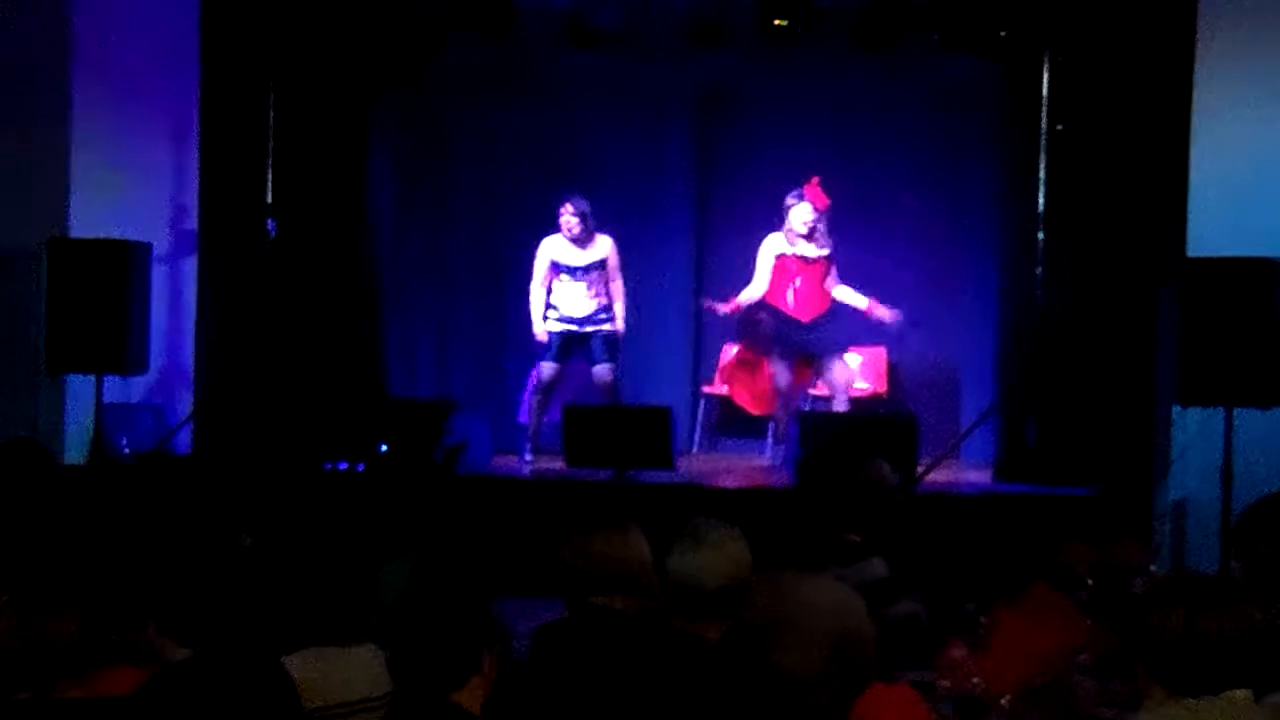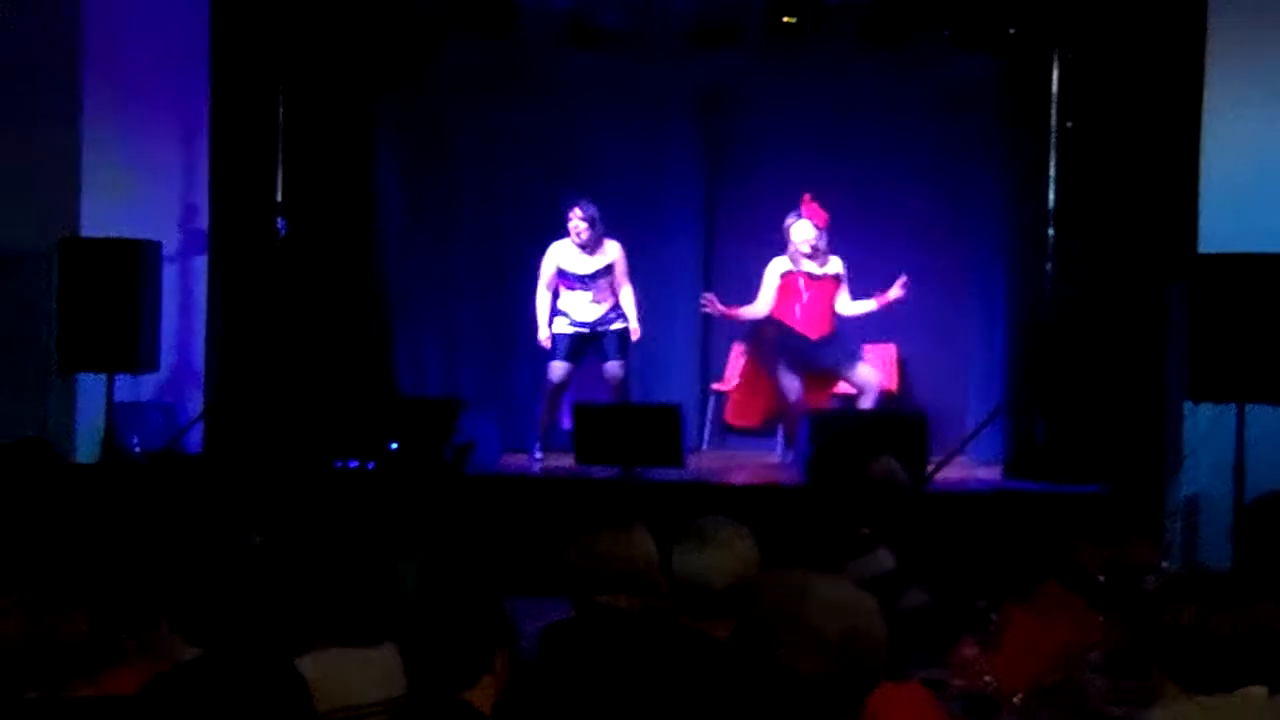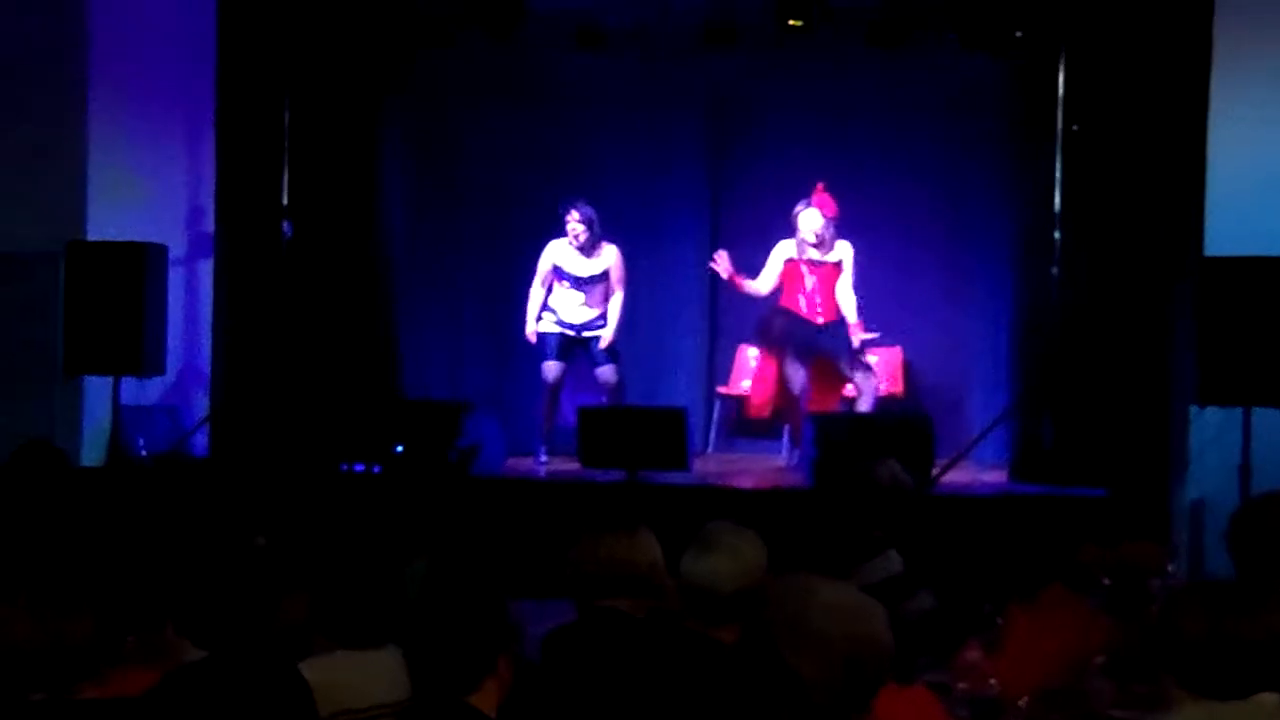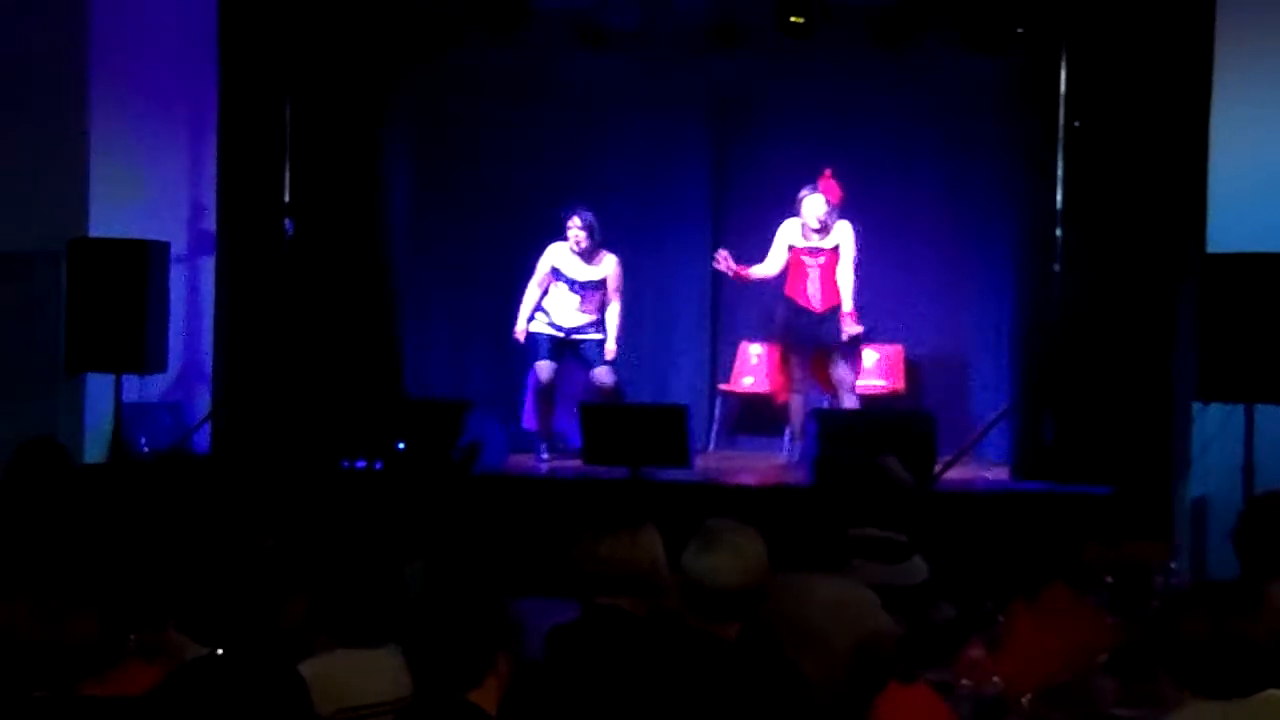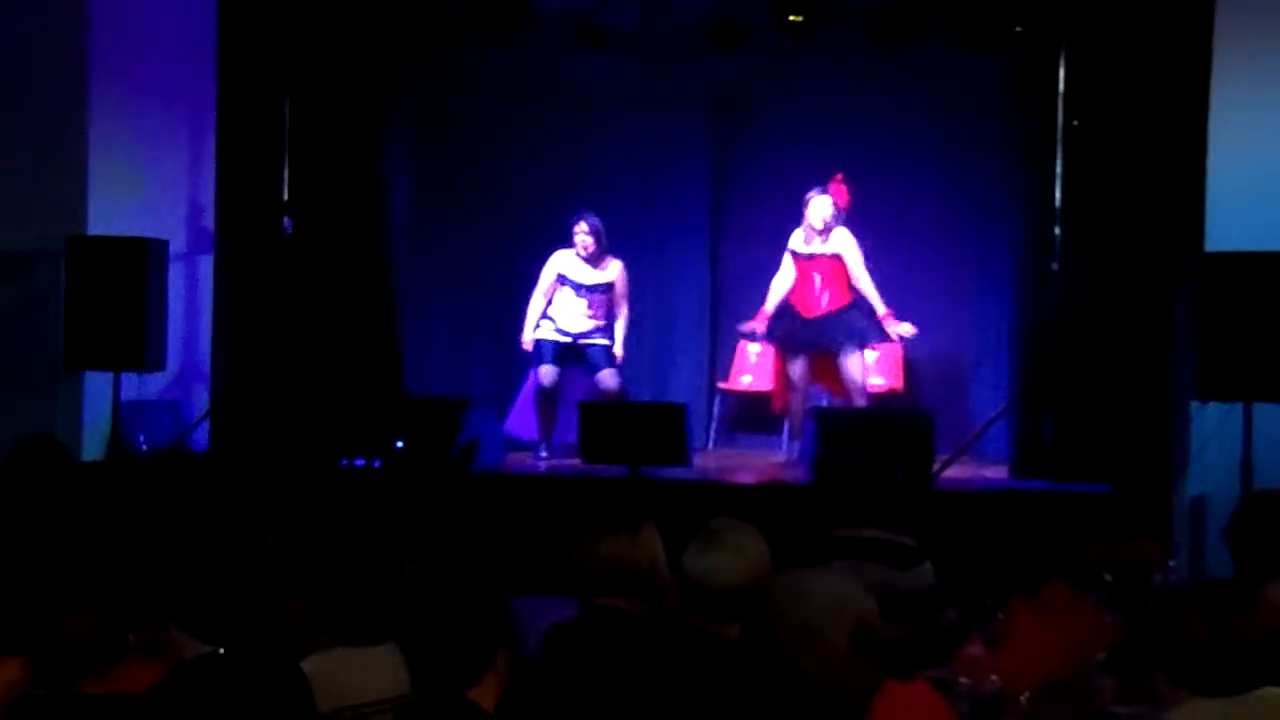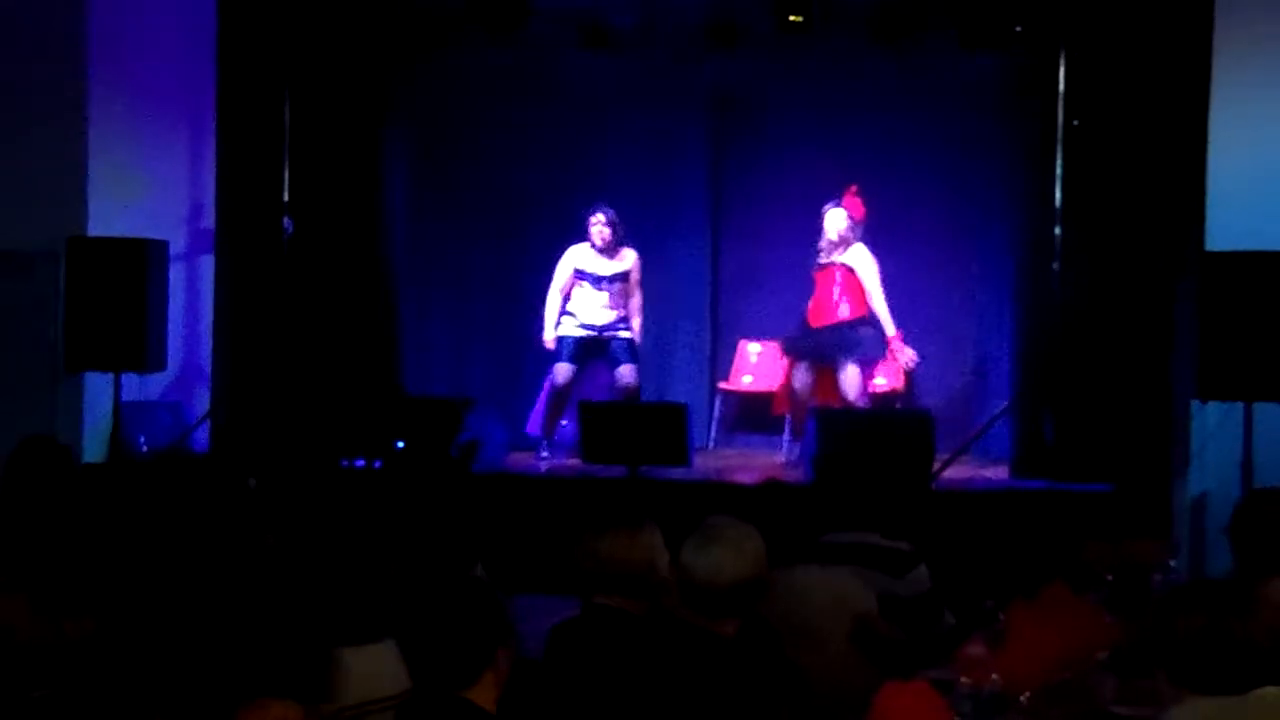
dt=0.3s
person 1, frame 1
left shoulder: (824, 245)
right shoulder: (773, 243)
left elbow: (834, 288)
right elbow: (758, 287)
left wrist: (871, 307)
right wrist: (732, 306)
left hip: (817, 326)
right hip: (778, 325)
left knee: (841, 387)
right knee: (784, 389)
person 1, frame 2
left shoulder: (835, 264)
right shoulder: (779, 265)
left elbow: (843, 307)
right elbow: (762, 308)
left wrist: (883, 299)
right wrist: (726, 311)
left hip: (824, 343)
right hip: (784, 342)
left knee: (872, 383)
right knee: (794, 401)
person 1, frame 3
left shoulder: (843, 249)
right shoulder: (786, 248)
left elbow: (845, 291)
right elbow: (762, 287)
left wrist: (855, 327)
right wrist: (732, 276)
left hip: (831, 328)
right hip: (794, 327)
left knee: (868, 384)
right knee: (799, 391)
person 1, frame 4
left shoulder: (843, 230)
right shoulder: (790, 228)
left elbow: (845, 274)
right elbow: (771, 267)
left wrist: (847, 315)
right wrist: (737, 270)
left hip: (833, 315)
right hip: (798, 314)
left knee: (844, 383)
right knee: (798, 382)
person 1, frame 5
left shoulder: (841, 237)
right shoulder: (797, 238)
left elbow: (861, 279)
right elbow: (784, 277)
left wrist: (885, 317)
right wrist: (764, 314)
left hip: (838, 319)
right hip: (800, 320)
left knee: (854, 383)
right knee: (796, 384)
right ankle: (799, 443)
person 1, frame 6
left shoulder: (857, 252)
right shoulder: (823, 255)
left elbow: (876, 298)
left wrist: (894, 339)
right wrist: (800, 336)
left hip: (849, 333)
right hip: (815, 334)
left knee: (850, 394)
right knee: (799, 388)
person 2, frame 1
left shoulder: (605, 244)
right shoulder: (550, 245)
left elbow: (615, 282)
right elbow: (538, 285)
left wrist: (620, 317)
right wrist: (537, 321)
left hip: (599, 325)
right hip: (558, 323)
left knee: (606, 382)
right knee: (545, 380)
right ankle: (529, 442)
person 2, frame 2
left shoulder: (612, 249)
right shoulder: (557, 250)
left elbow: (623, 286)
right elbow: (544, 290)
left wrist: (633, 319)
right wrist: (542, 326)
left hip: (610, 325)
right hip: (568, 326)
left knee: (616, 379)
right knee: (556, 380)
right ankle: (539, 441)
person 2, frame 3
left shoulder: (610, 253)
right shoulder: (556, 248)
left elbow: (617, 293)
right elbow: (539, 285)
left wrist: (611, 327)
right wrist: (531, 321)
left hip: (595, 328)
right hip: (555, 326)
left knee: (610, 382)
right knee: (552, 381)
right ankle: (544, 444)
person 2, frame 4
left shoulder: (609, 262)
right shoulder: (555, 251)
left elbow: (614, 303)
right elbow: (536, 286)
left wrist: (611, 339)
right wrist: (521, 320)
left hip: (588, 332)
right hip: (547, 327)
left knee: (607, 383)
right knee: (545, 380)
right ankle: (544, 442)
person 2, frame 5
left shoulder: (614, 267)
right shoulder: (560, 259)
left elbow: (620, 308)
right elbow: (540, 296)
left wrist: (618, 343)
right wrist: (528, 329)
left hip: (594, 337)
right hip: (553, 332)
left knee: (613, 386)
right knee: (546, 382)
right ankle: (544, 441)
person 2, frame 6
left shoulder: (629, 257)
right shoulder: (575, 254)
left elbow: (634, 297)
right elbow: (556, 292)
left wrist: (636, 330)
right wrist: (549, 328)
left hip: (616, 330)
right hip: (575, 327)
left knee: (630, 383)
right knee: (561, 381)
right ankle: (546, 441)
